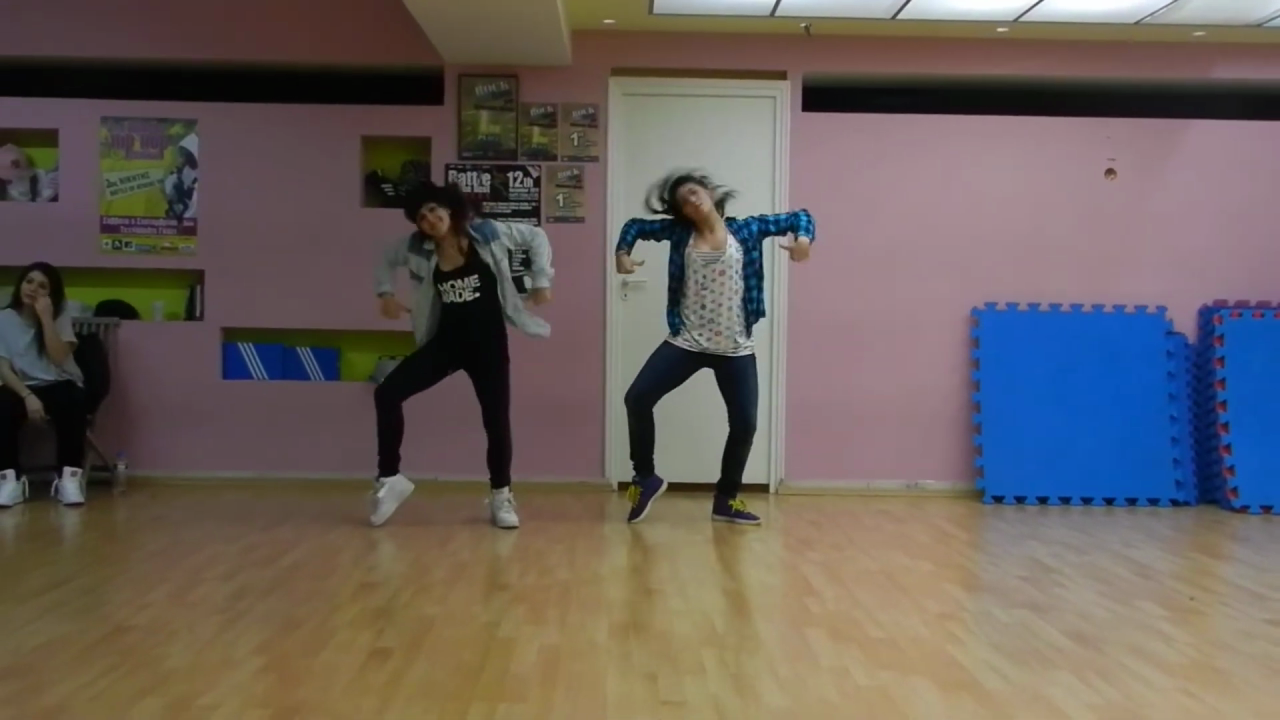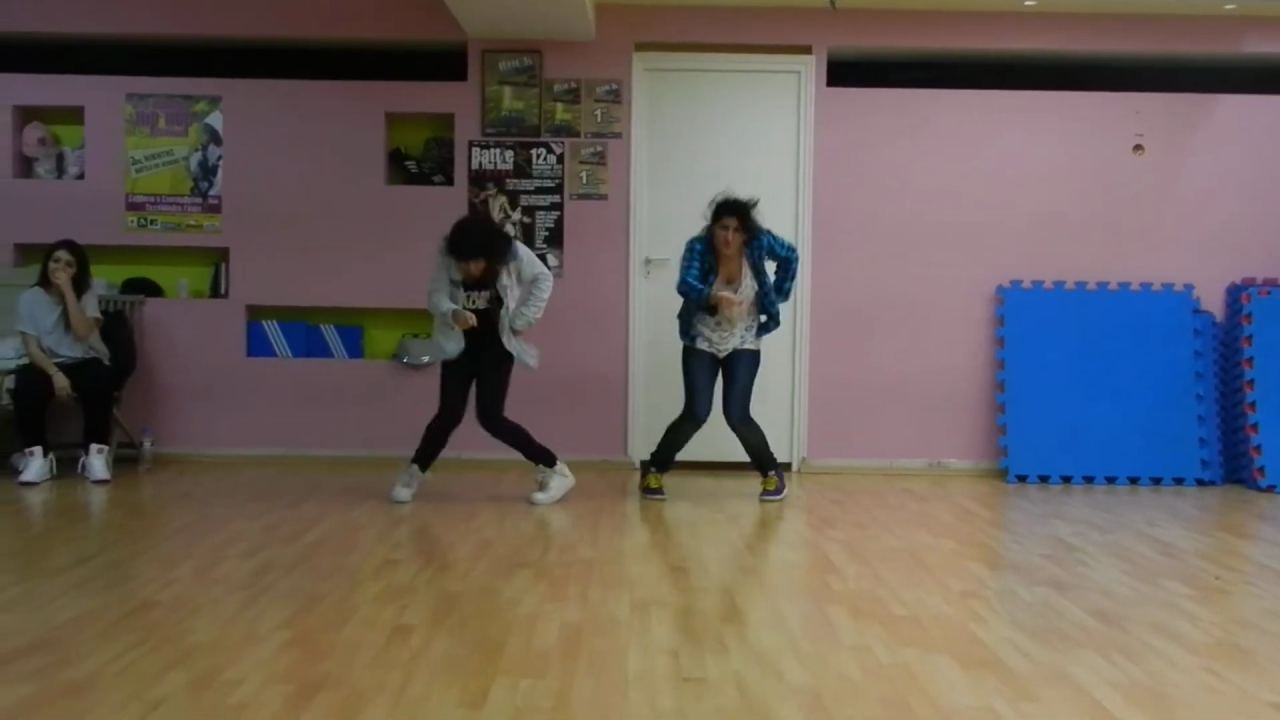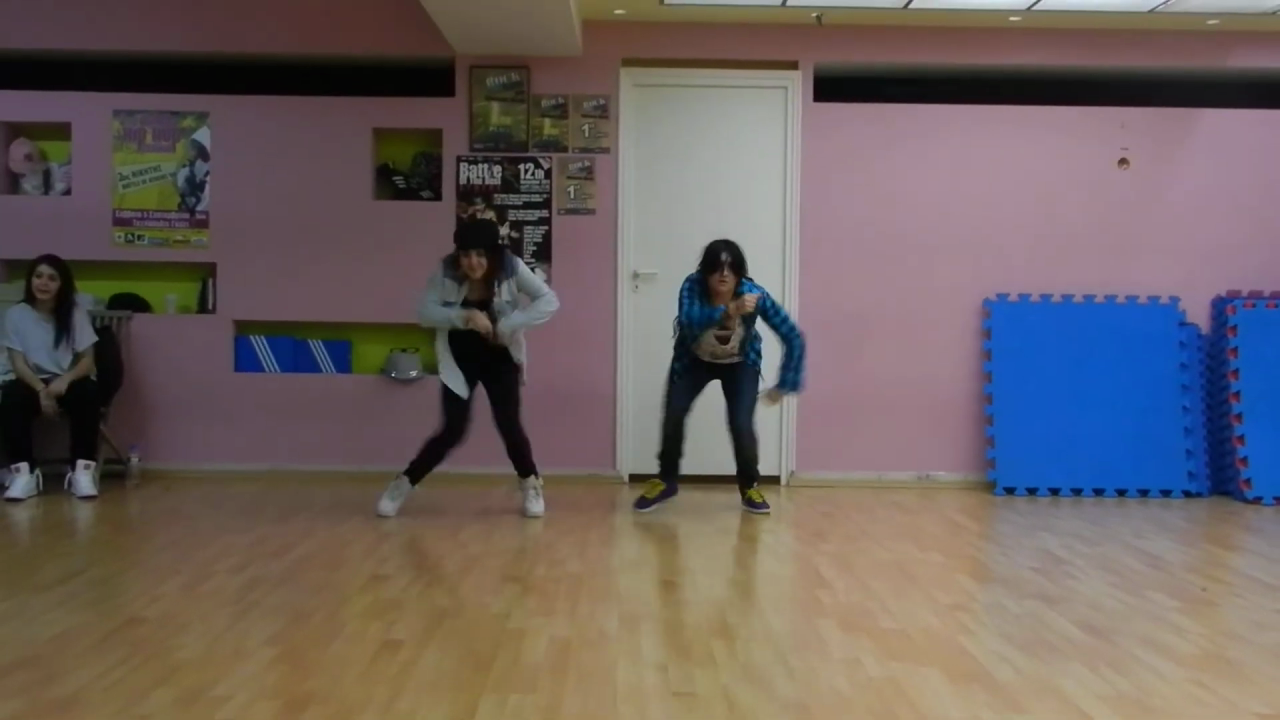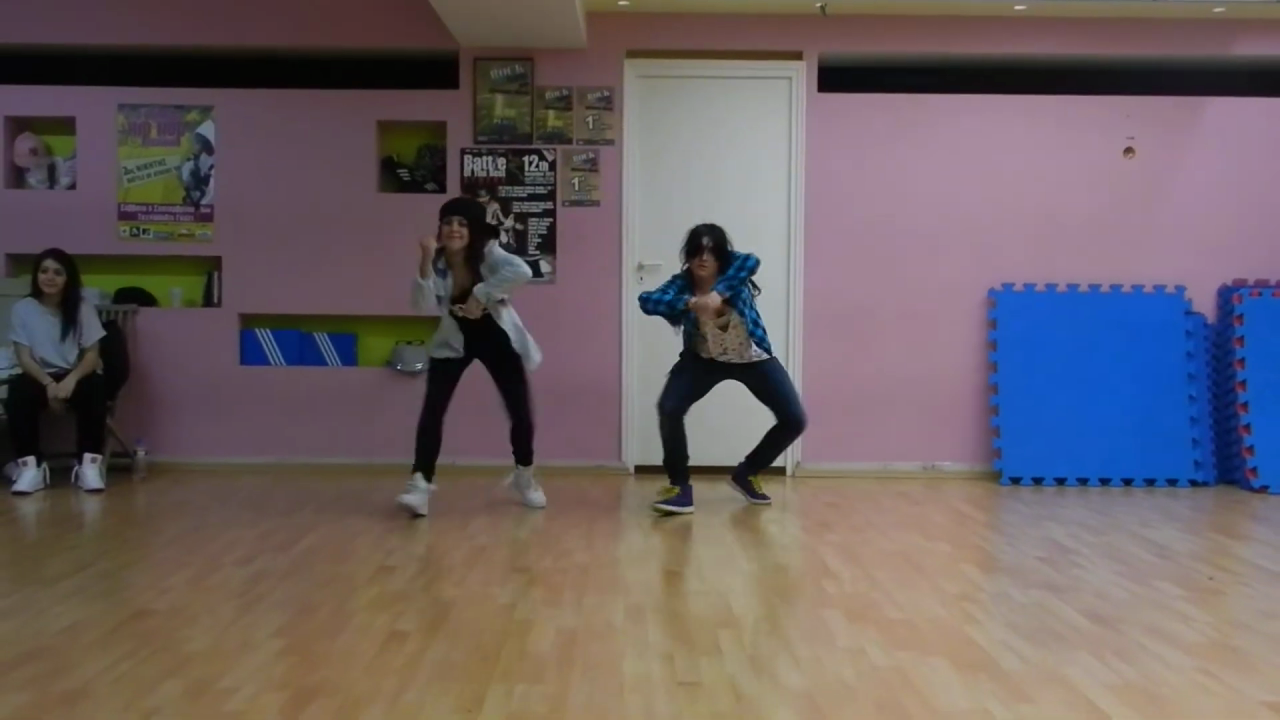
dt=0.5s
person 1, frame 1
left shoulder: (486, 234)
right shoulder: (417, 247)
left elbow: (535, 235)
right elbow: (388, 258)
left wrist: (541, 280)
right wrist: (386, 292)
left hip: (488, 343)
right hip: (446, 341)
left knee: (496, 423)
right knee: (387, 394)
left ankle: (500, 496)
right ankle: (390, 481)
person 1, frame 2
left shoulder: (511, 253)
right shoulder: (448, 255)
left elbow: (543, 279)
right elbow: (436, 298)
left wrist: (521, 321)
right wrist: (454, 314)
left hip: (497, 342)
right hip: (460, 342)
left knee: (490, 417)
right knee: (450, 414)
left ankle: (554, 471)
right ankle: (414, 472)
person 1, frame 3
left shoulder: (511, 268)
right shoulder: (447, 270)
left elbow: (549, 300)
right elbow: (425, 312)
left wrist: (509, 326)
right wrist: (464, 317)
left hip: (499, 349)
right hip: (461, 354)
left knee: (508, 423)
right knee: (454, 428)
left ankle: (531, 485)
right ankle: (404, 485)
person 1, frame 4
left shoulder: (488, 253)
right shoulder: (437, 262)
left elbow: (521, 272)
right elbow: (423, 306)
left wrist: (481, 294)
right wrist: (425, 264)
left hip: (497, 337)
right hip: (455, 340)
left knee: (521, 413)
right knee: (433, 407)
left ankle: (524, 475)
right ankle: (421, 486)
person 2, frame 1
left shoulder: (747, 230)
right shoulder: (681, 232)
left elbow: (799, 218)
right elbow: (636, 227)
left wrist: (803, 239)
right wrist: (623, 253)
left hip: (734, 348)
right hip: (686, 342)
left knee: (745, 424)
right knee: (637, 399)
left ankle: (726, 498)
right ankle: (646, 480)
person 2, frame 2
left shoulder: (758, 242)
right shoulder: (698, 247)
left elbow: (789, 255)
right elbow: (687, 286)
left wrist: (779, 293)
right wrist: (715, 299)
left hip: (743, 343)
right hip: (702, 342)
left knee: (736, 415)
right knee: (696, 413)
left ankle: (771, 472)
right ankle: (655, 469)
person 2, frame 3
left shoulder: (753, 294)
right shoulder: (693, 286)
left elbow: (792, 336)
right elbow: (690, 320)
left wrist: (785, 384)
right wrist: (730, 309)
left hip: (738, 362)
right hip: (696, 360)
left knee: (741, 426)
right knee: (674, 412)
left ankle: (749, 484)
right ankle: (666, 479)
person 2, frame 4
left shoulder: (733, 267)
right shoulder: (683, 283)
left elbow: (751, 262)
right elbow: (646, 300)
left wrist: (718, 293)
right wrist: (691, 303)
left hip: (752, 357)
right hip: (705, 359)
left knee: (795, 420)
right knee: (669, 408)
left ankle: (746, 474)
right ankle: (679, 486)
person 3, frame 1
left shoulder: (60, 318)
left elbow: (59, 359)
left wrist: (46, 317)
right wrist: (28, 396)
left hip: (58, 386)
right hip: (21, 387)
left knee: (74, 401)
left ankle: (69, 477)
person 3, frame 2
left shoulder: (86, 296)
right shoulder: (30, 298)
left elbow: (83, 333)
right elbow: (32, 348)
left wrist: (67, 290)
right wrist: (55, 374)
left hip: (84, 364)
right hip: (48, 365)
left knee: (100, 379)
right knee: (25, 382)
left ankle: (96, 454)
right ankle: (37, 456)
person 3, frame 3
left shoulder: (76, 313)
left elbow: (88, 360)
left wrist: (64, 379)
right wrist: (41, 389)
left hip: (69, 382)
right hip: (33, 382)
left knee: (88, 394)
left ankle: (83, 470)
right ankle: (23, 472)
person 3, frame 4
left shoulder: (82, 308)
right shoulder: (22, 309)
left elbow: (92, 355)
right elbow: (24, 358)
left wrist: (71, 379)
right wrist: (48, 384)
left hip: (76, 375)
right hip: (40, 376)
left knee: (94, 389)
right knee: (18, 391)
left ankle: (89, 464)
right ankle: (30, 466)
